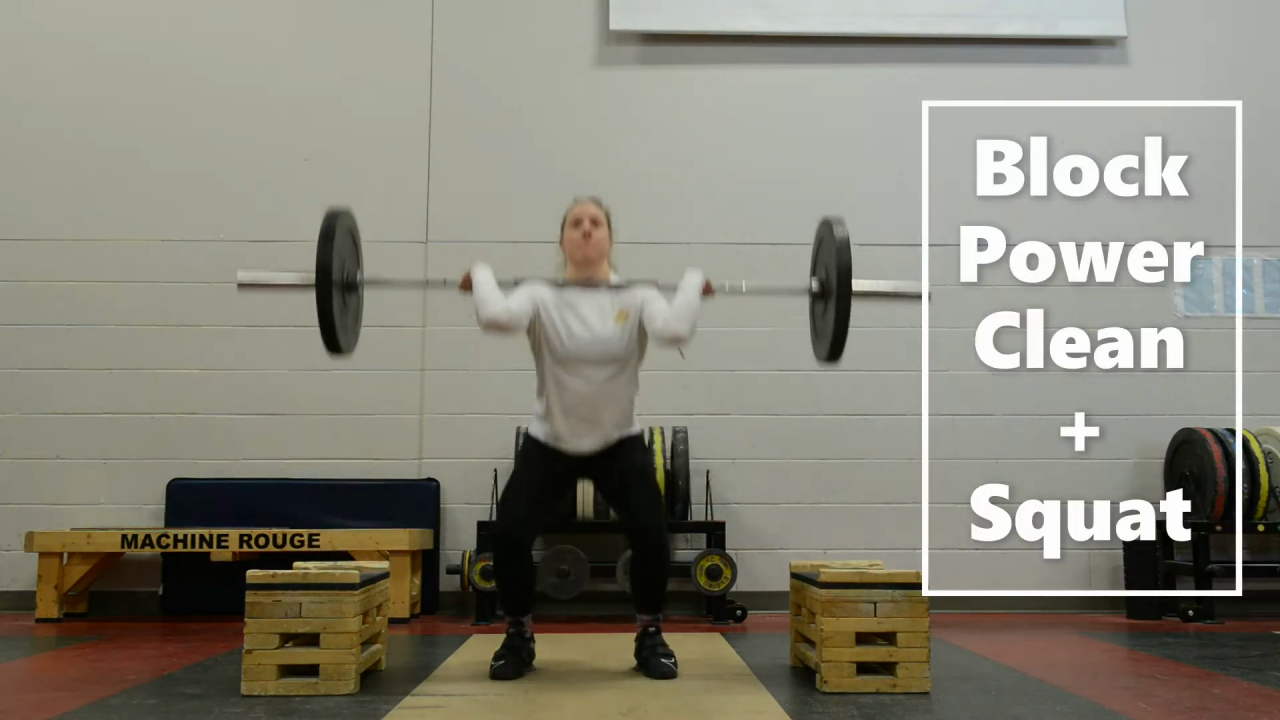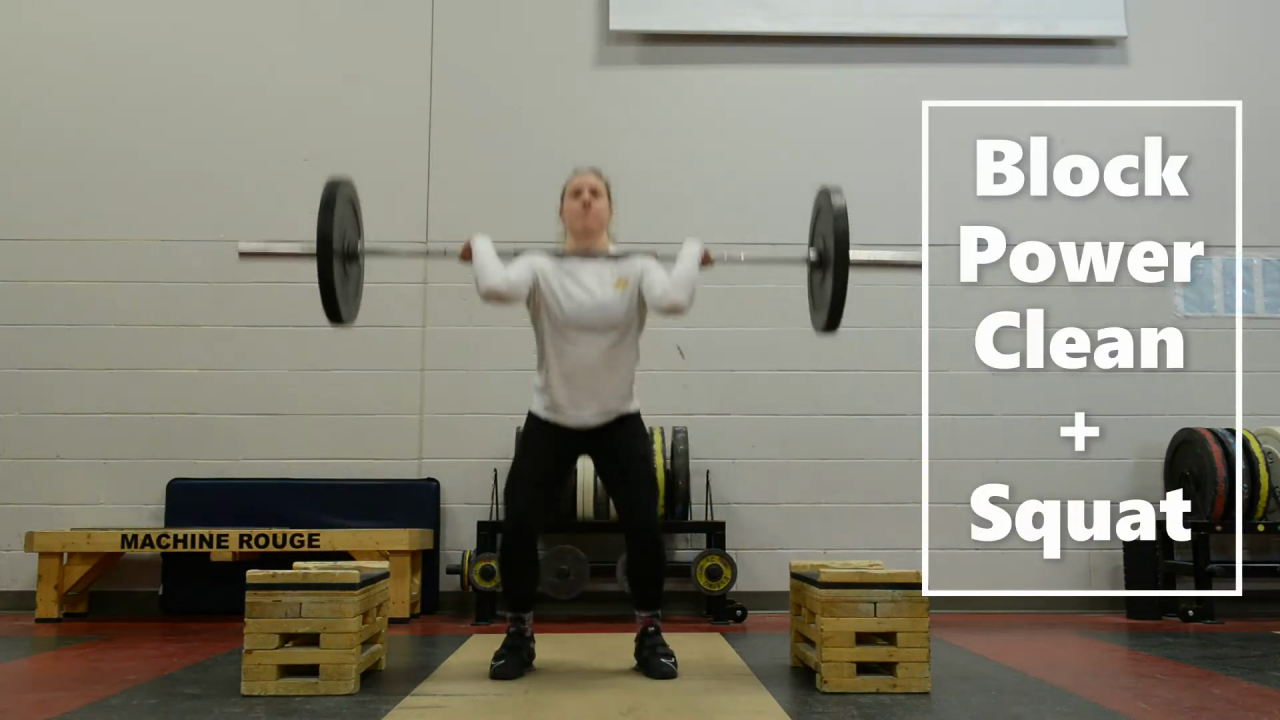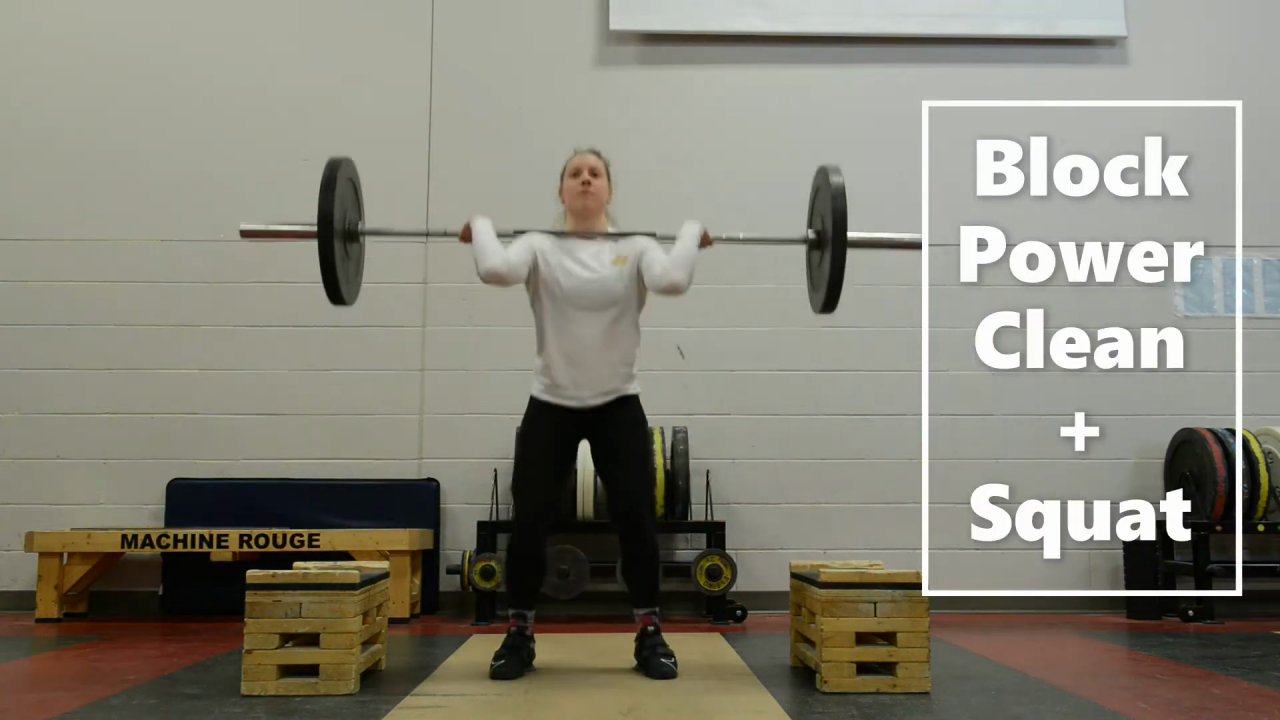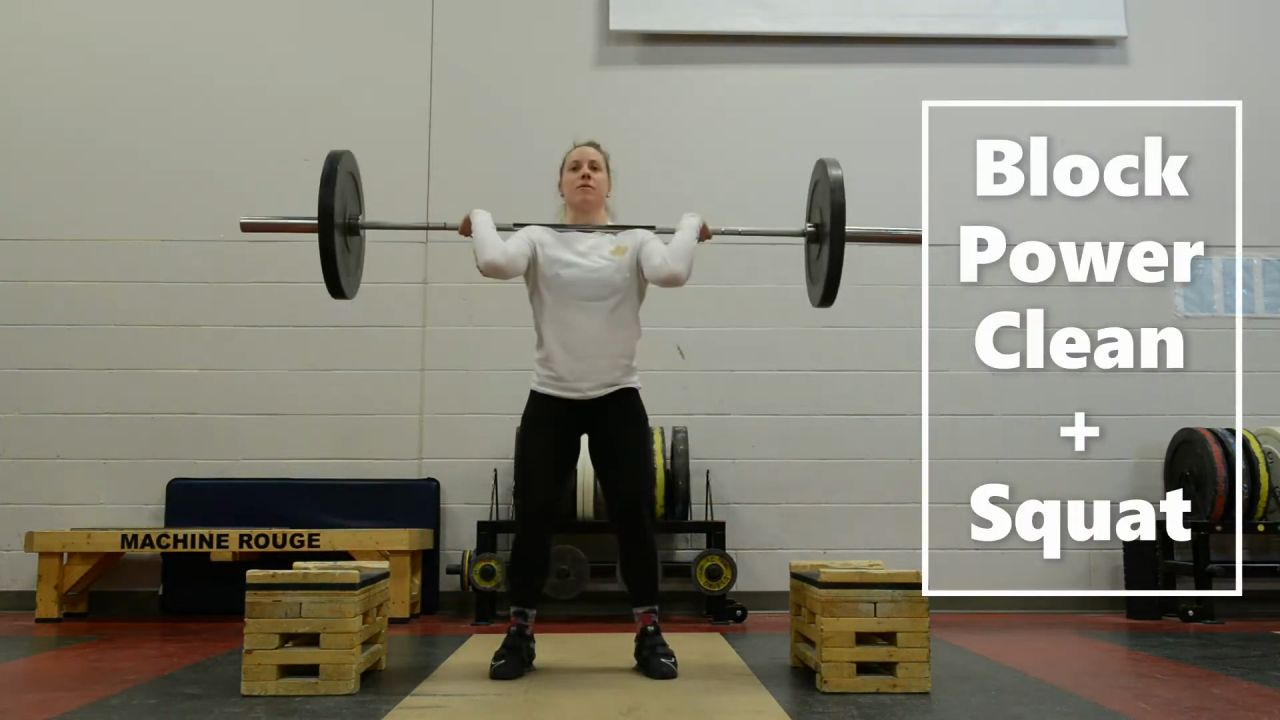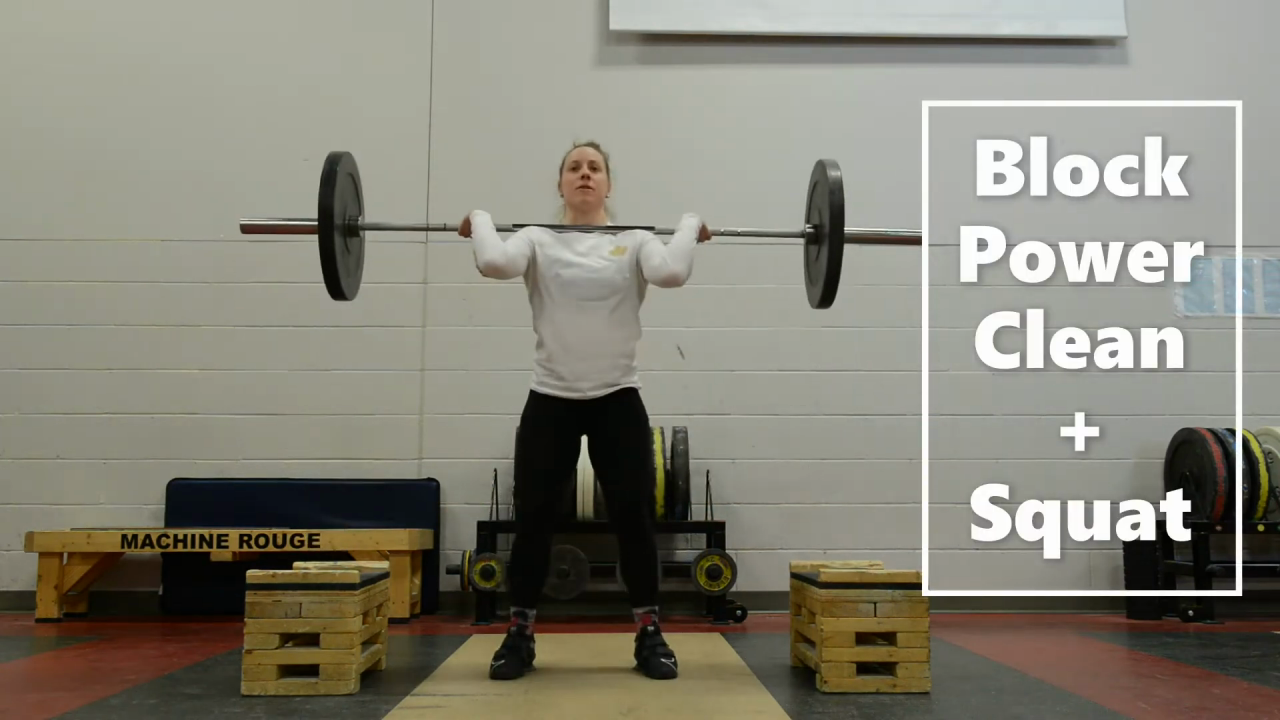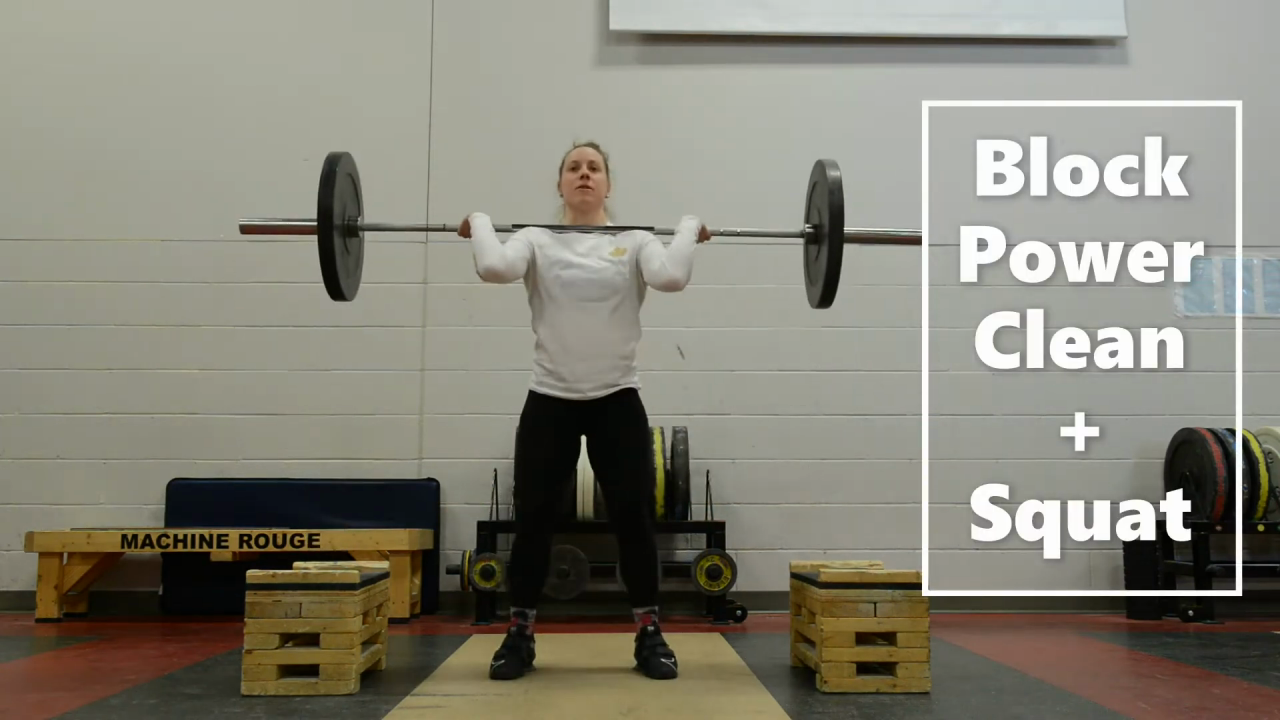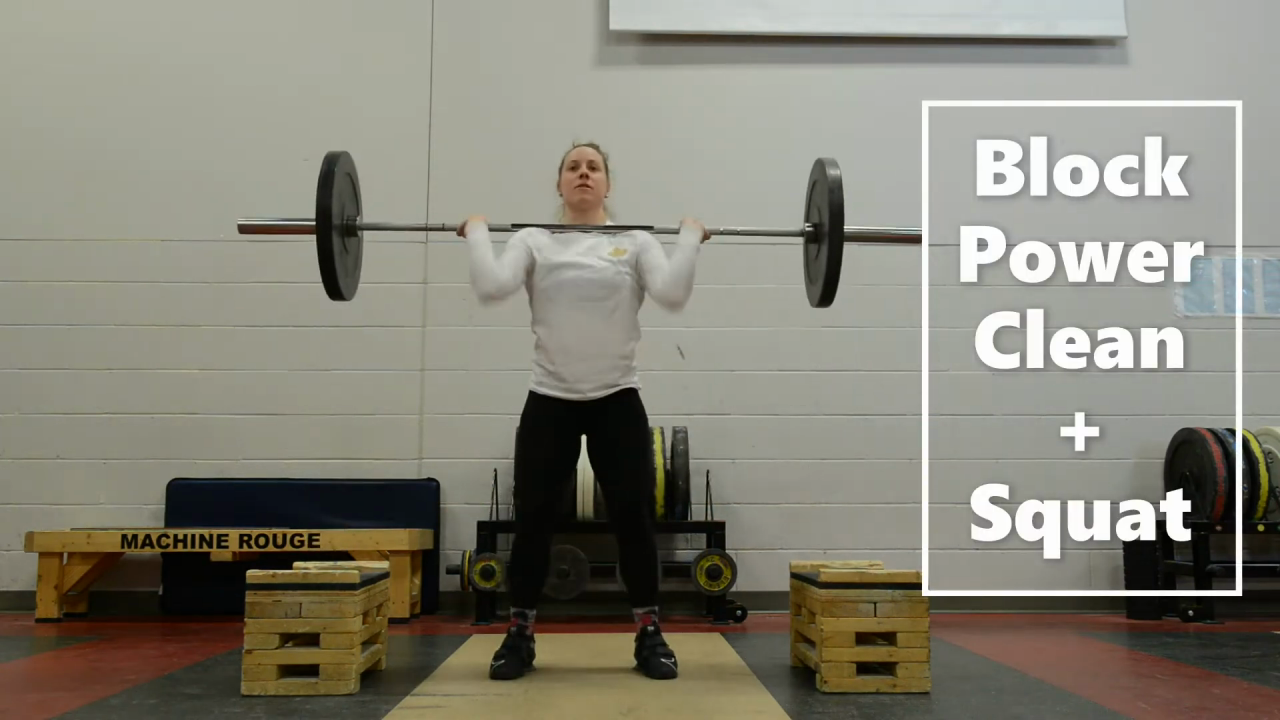
dt=0.1s
person 1, frame 1
left shoulder: (637, 297)
right shoulder: (540, 296)
left elbow: (675, 330)
right elbow: (497, 318)
left wrist: (692, 282)
right wrist: (481, 276)
left hip: (618, 443)
right hip: (549, 444)
left knee: (650, 533)
right knee: (510, 530)
left ankle: (650, 635)
right ankle: (518, 635)
person 1, frame 2
left shoulder: (636, 267)
right shoulder: (540, 266)
left elbow: (674, 300)
right elbow: (495, 288)
left wrist: (691, 253)
right wrist: (481, 246)
left hip: (619, 422)
right hip: (550, 422)
left knee: (643, 526)
right knee: (519, 525)
left ankle: (649, 635)
right ankle: (518, 636)
person 1, frame 3
left shoulder: (635, 248)
right shoulder: (539, 247)
left elbow: (673, 279)
right elbow: (495, 269)
left wrist: (691, 233)
right wrist: (481, 227)
left hip: (618, 406)
right hip: (550, 406)
left knee: (636, 520)
right knee: (529, 520)
left ankle: (649, 634)
right ankle: (519, 635)
person 1, frame 4
left shoulder: (634, 240)
right shoulder: (538, 239)
left elbow: (672, 272)
right elbow: (495, 263)
left wrist: (689, 226)
right wrist: (481, 220)
left hip: (617, 400)
right hip: (550, 400)
left knee: (634, 517)
right knee: (533, 518)
left ankle: (649, 635)
right ankle: (519, 635)
person 1, frame 5
left shoulder: (634, 240)
right shoulder: (538, 239)
left elbow: (672, 272)
right elbow: (494, 263)
left wrist: (689, 227)
right wrist: (481, 222)
left hip: (617, 400)
right hip: (550, 400)
left knee: (634, 518)
right knee: (533, 520)
left ankle: (648, 634)
right ankle: (520, 634)
person 1, frame 6
left shoulder: (634, 241)
right shoulder: (536, 240)
left elbow: (672, 277)
right elbow: (494, 267)
left wrist: (688, 231)
right wrist: (481, 226)
left hip: (617, 401)
right hip: (549, 401)
left knee: (633, 518)
right knee: (533, 519)
left ankle: (649, 635)
right ankle: (519, 635)
person 1, frame 7
left shoulder: (635, 242)
right shoulder: (534, 241)
left elbow: (672, 294)
right elbow: (491, 287)
left wrist: (690, 236)
right wrist: (476, 231)
left hip: (617, 401)
right hip: (549, 401)
left knee: (634, 519)
right knee: (533, 520)
left ankle: (649, 634)
right ankle: (520, 635)
